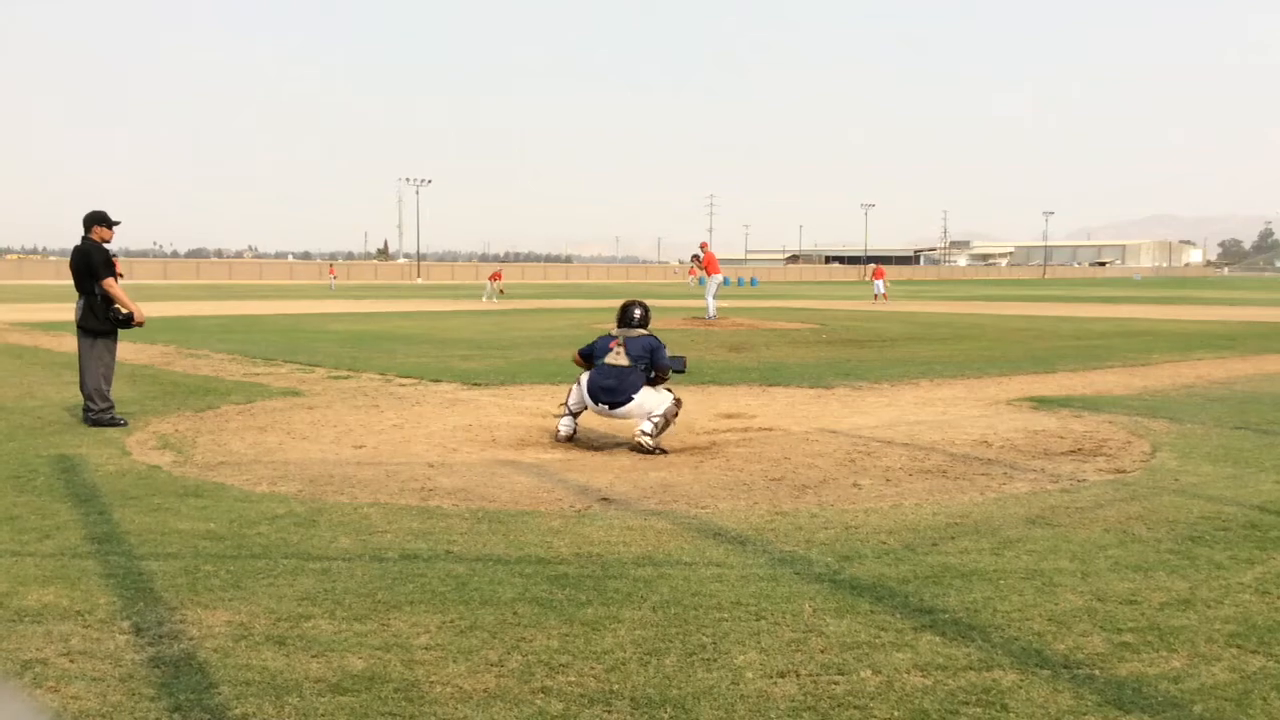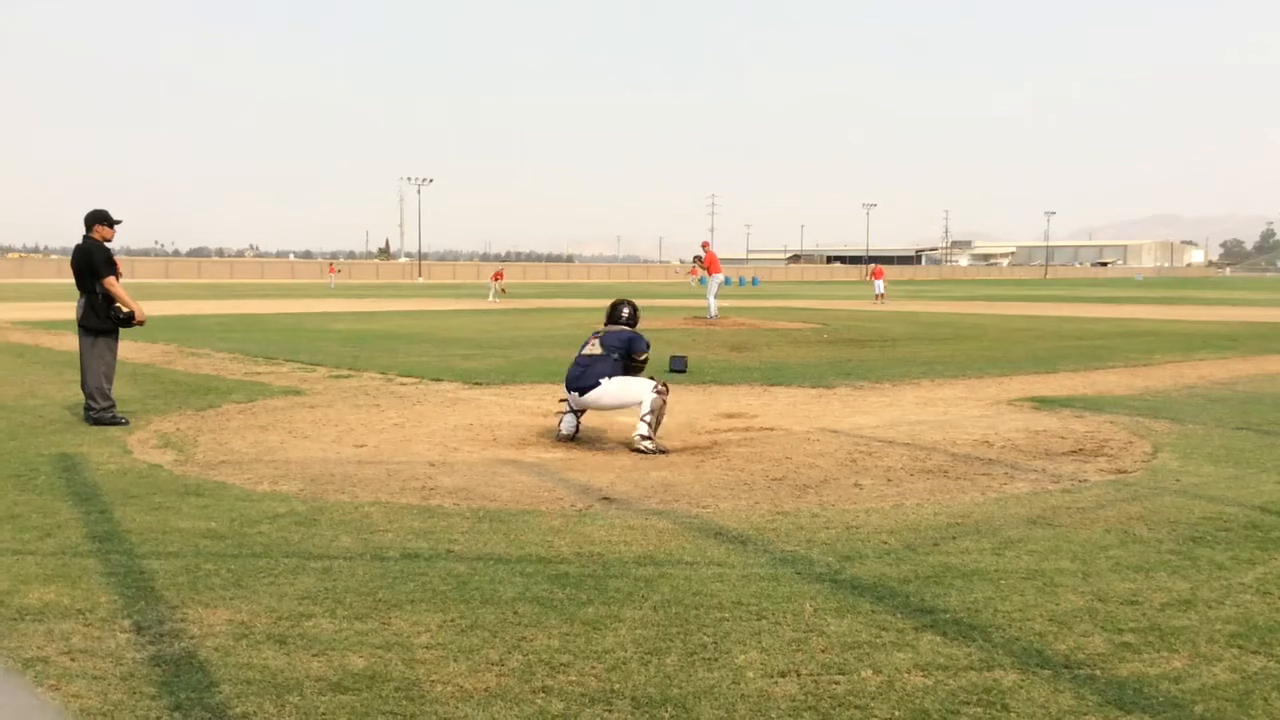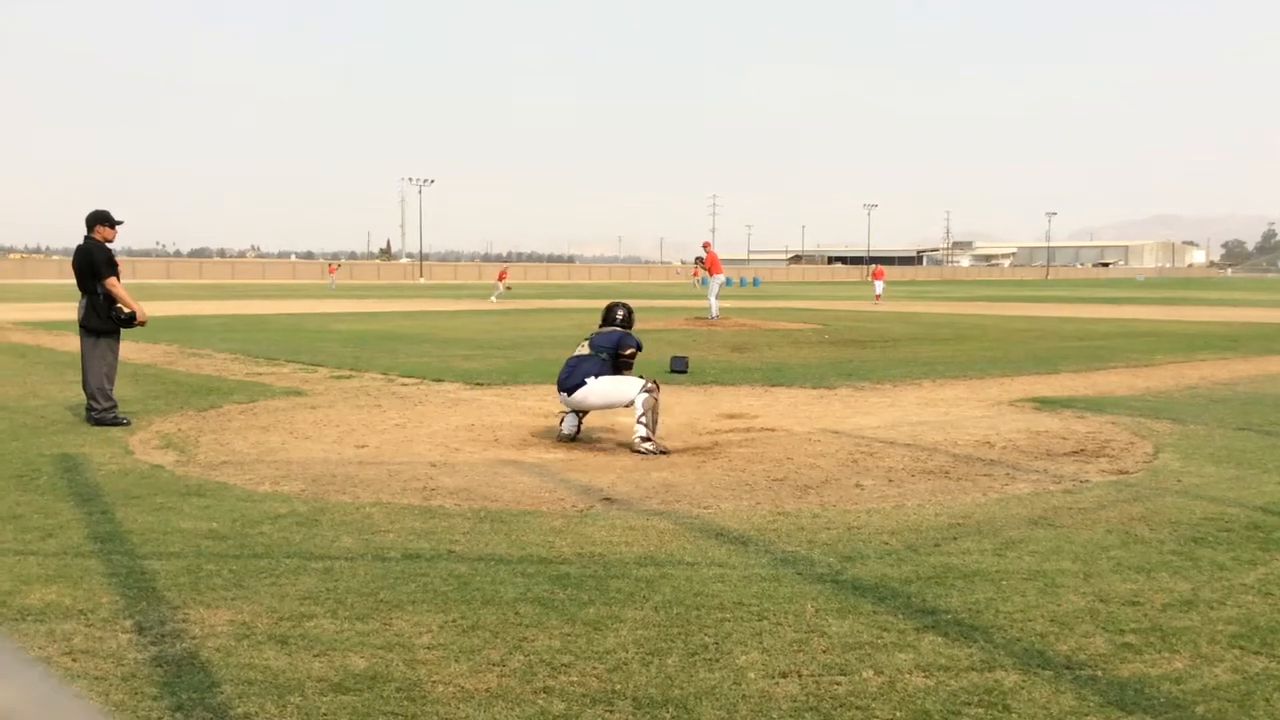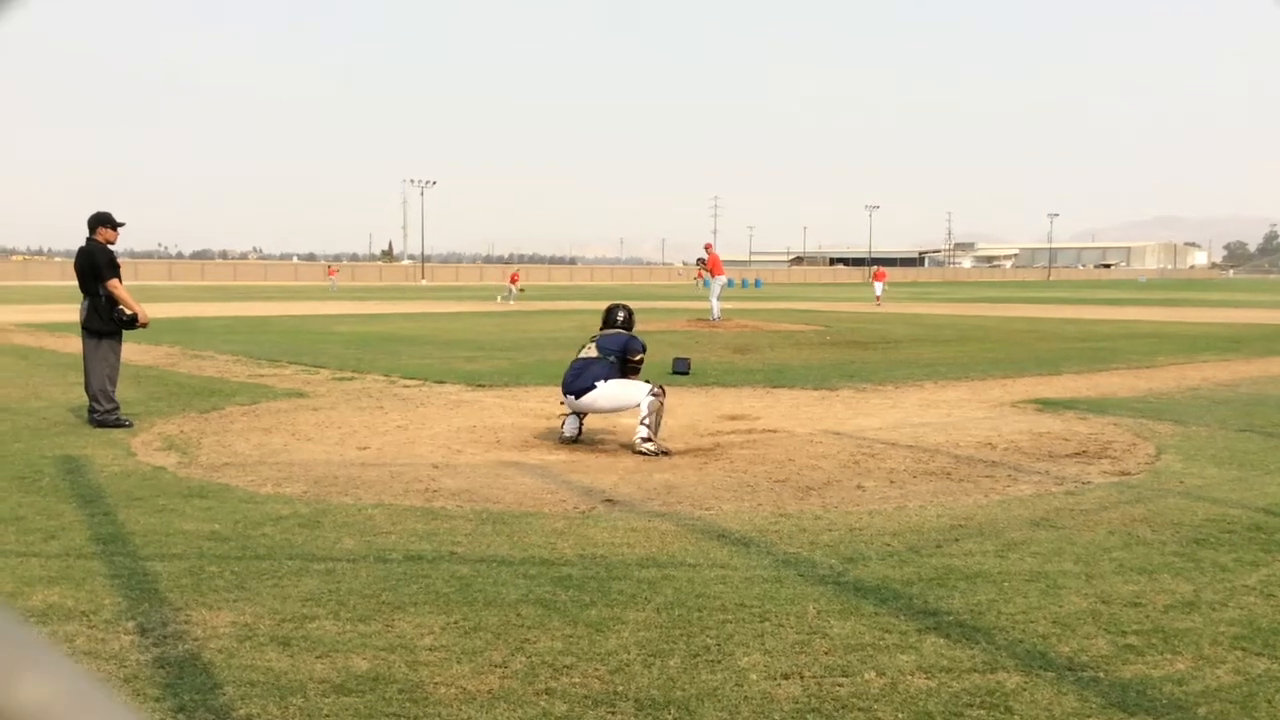
dt=0.3s
person 1, frame 1
left shoulder: (79, 251)
right shoulder: (96, 252)
right elbow: (109, 286)
right wrist: (134, 309)
left hip: (86, 311)
right hip: (98, 313)
left knee: (90, 364)
right knee: (100, 365)
left ankle: (92, 409)
right ankle: (100, 412)
person 1, frame 2
left shoulder: (80, 250)
right shoulder: (98, 251)
right elbow: (110, 284)
right wrist: (135, 308)
left hip: (87, 309)
right hip: (100, 312)
left knee: (91, 363)
right knee: (102, 363)
left ankle: (93, 408)
right ankle: (102, 412)
person 1, frame 3
left shoulder: (81, 250)
right shoulder: (99, 251)
right elbow: (112, 285)
right wrist: (136, 308)
left hip: (88, 310)
right hip: (101, 313)
left knee: (93, 363)
right knee: (103, 364)
left ankle: (95, 408)
right ankle: (103, 412)
person 1, frame 4
left shoulder: (83, 252)
right shoulder: (101, 253)
right elbow: (114, 287)
right wrist: (138, 310)
left hip: (91, 312)
right hip: (103, 314)
left knee: (95, 365)
right knee: (105, 365)
left ankle: (97, 410)
right ankle: (105, 413)
person 2, frame 1
left shoulder: (604, 339)
right shoulder: (651, 342)
left elbow: (577, 359)
right elbow: (664, 374)
right wrist: (648, 382)
left hip: (594, 401)
right hip: (626, 404)
left knee: (584, 379)
right knee: (672, 402)
left ankle: (565, 430)
right ankle: (646, 434)
person 2, frame 2
left shoulder: (594, 336)
right shoulder: (633, 336)
right elbow: (641, 358)
right wrist: (630, 379)
left hip: (573, 390)
right hip: (600, 389)
right knee: (657, 390)
left ankle: (566, 430)
right ankle: (643, 439)
person 2, frame 3
left shoulder: (592, 338)
right shoulder: (624, 336)
right elbow: (627, 354)
right wrist: (626, 382)
left hip: (566, 392)
right hip: (587, 388)
right knee: (648, 389)
left ankle: (567, 429)
right ankle: (643, 441)
person 2, frame 4
left shoulder: (593, 341)
right shoulder: (630, 339)
right elbow: (635, 359)
right wrist: (631, 384)
left hip: (570, 396)
right hip: (593, 391)
right knee: (654, 393)
left ankle: (569, 431)
right ankle: (644, 440)
